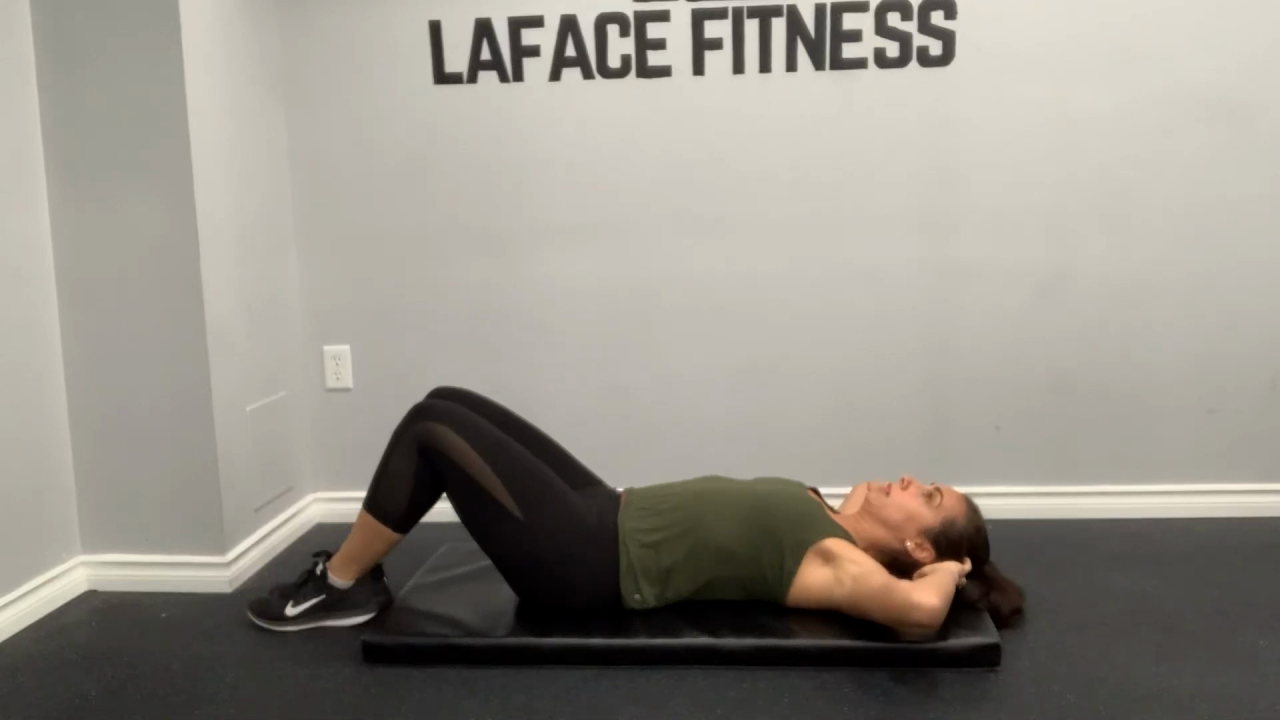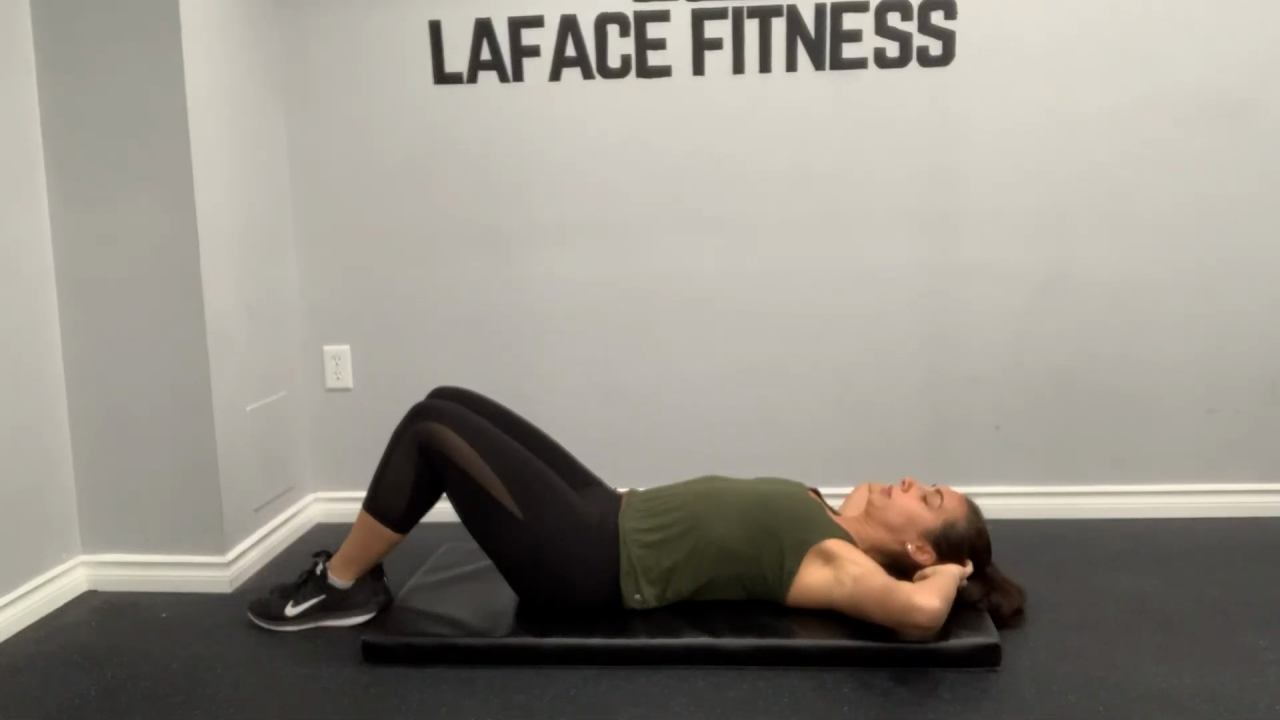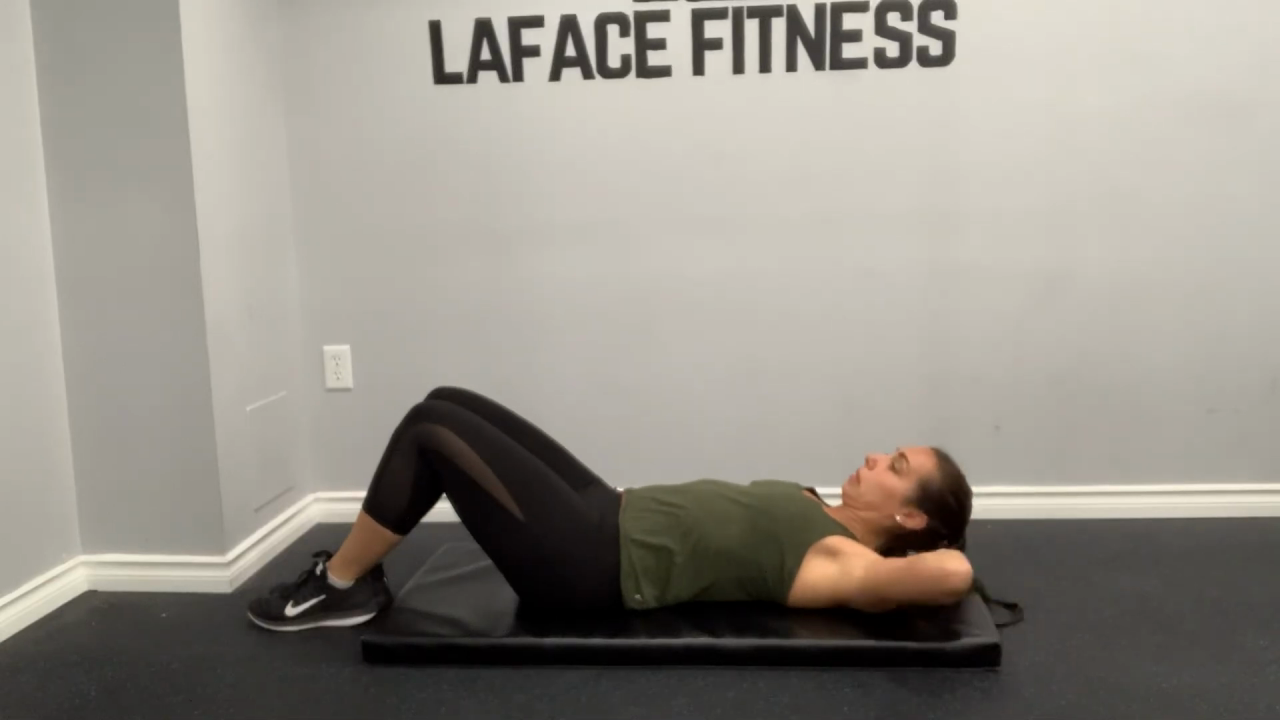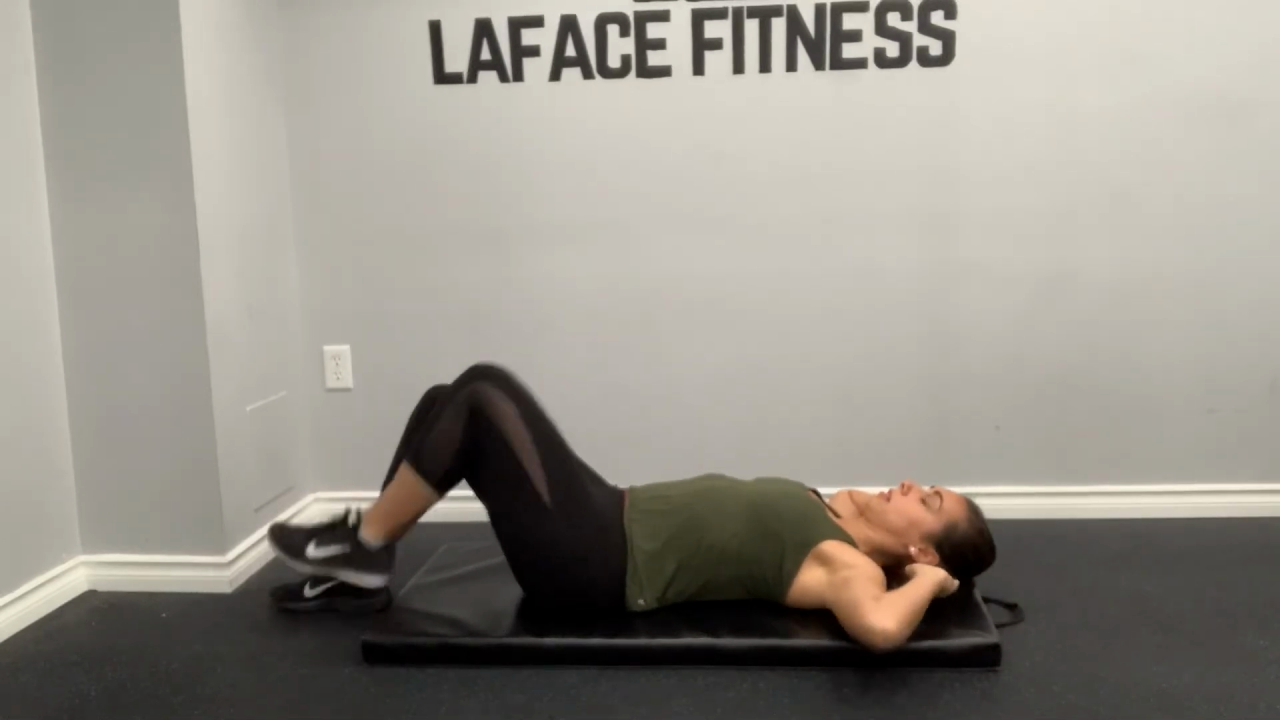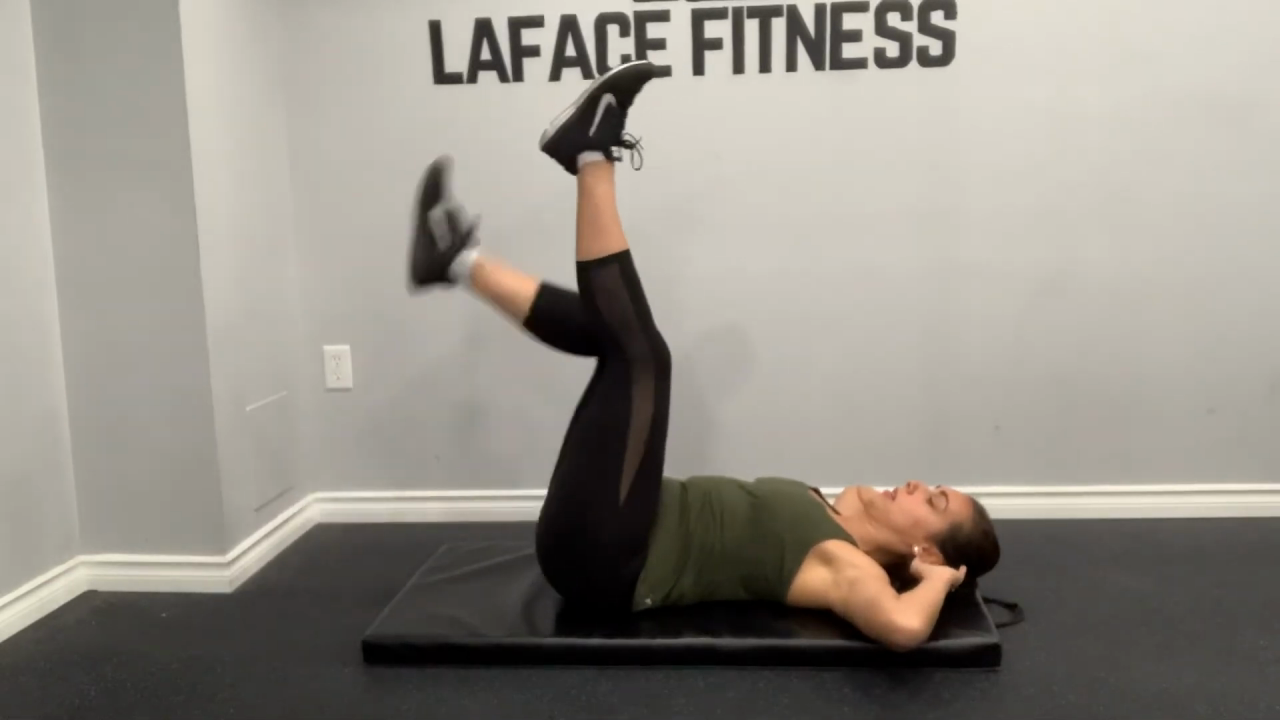
dt=1s
person 1, frame 1
left shoulder: (838, 565)
right shoulder: (829, 525)
left elbow: (920, 611)
left wrist: (946, 571)
right wrist: (864, 495)
left hip: (586, 564)
right hip: (605, 516)
left knee: (430, 430)
right knee: (446, 403)
left ankle: (339, 587)
right ankle: (355, 571)
person 1, frame 2
left shoulder: (838, 564)
right shoulder: (830, 524)
left elbow: (921, 613)
left wrist: (948, 574)
right wrist: (864, 501)
left hip: (587, 564)
right hip: (607, 516)
left knee: (431, 430)
right knee: (446, 403)
left ankle: (340, 585)
right ankle: (357, 571)
person 1, frame 3
left shoulder: (846, 566)
right shoulder: (826, 522)
left elbow: (951, 578)
left wrist: (950, 557)
left hip: (586, 566)
right hip: (607, 517)
left knee: (430, 431)
right knee: (446, 403)
left ankle: (338, 589)
right ankle: (355, 572)
person 1, frame 4
left shoulder: (852, 567)
right shoulder: (838, 524)
left elbow: (880, 628)
left wrist: (926, 583)
right wrist: (858, 504)
left hip: (592, 563)
right hip: (615, 516)
left knee: (484, 390)
right knee: (452, 402)
left ankle: (365, 544)
right ankle: (366, 546)
person 1, frame 5
left shoulder: (852, 568)
right shoulder: (845, 524)
left elbow: (904, 626)
left wrist: (940, 580)
left hip: (599, 560)
right hip: (605, 542)
left knee: (639, 356)
right knee: (625, 342)
left ankle: (592, 156)
right ankle: (458, 259)
